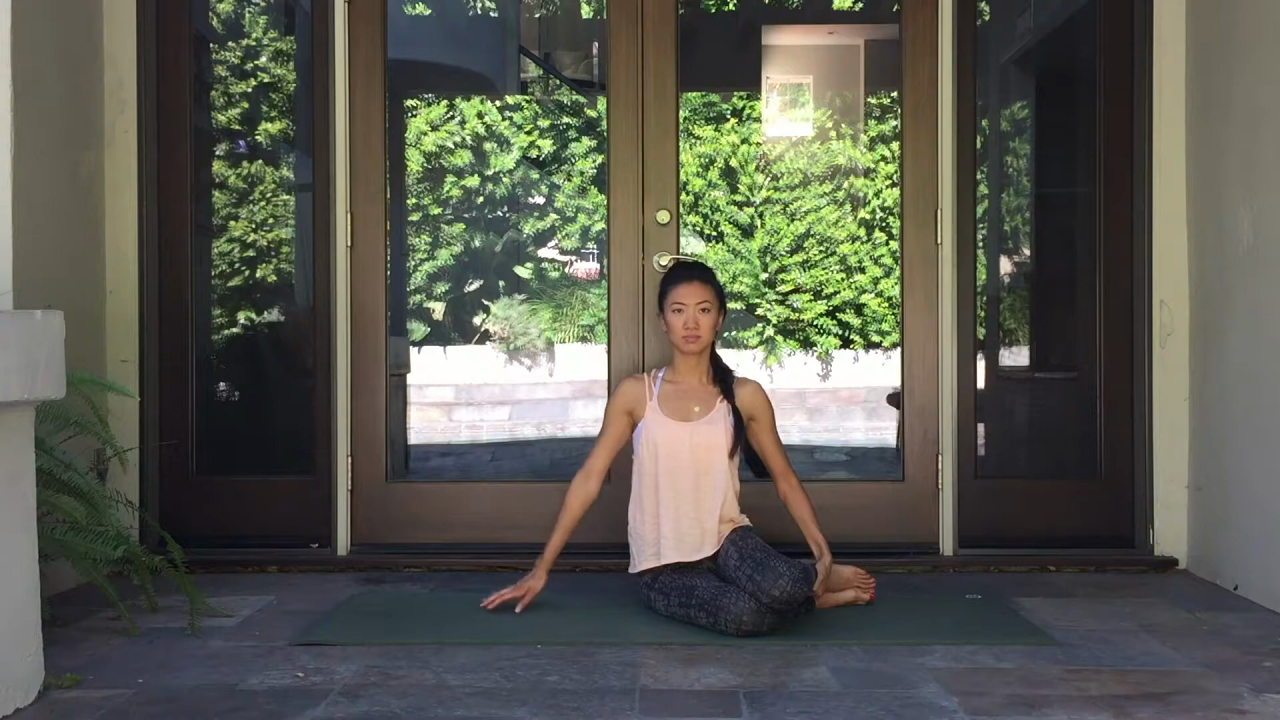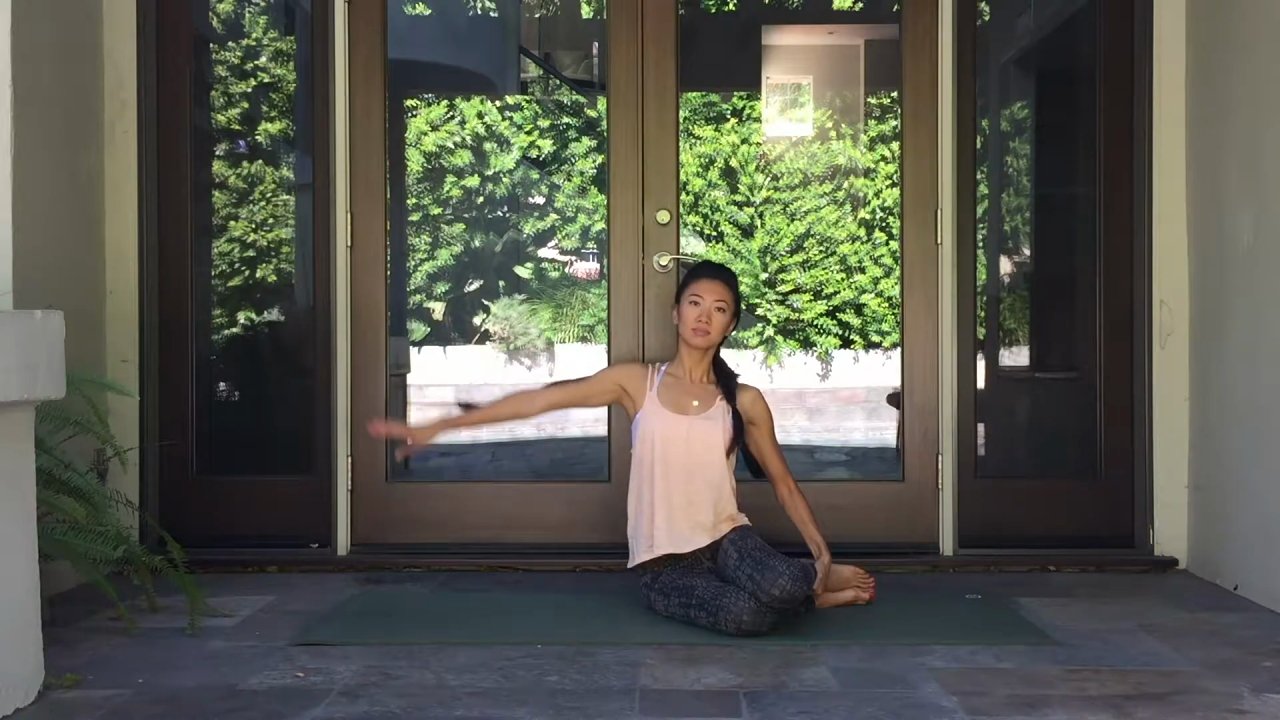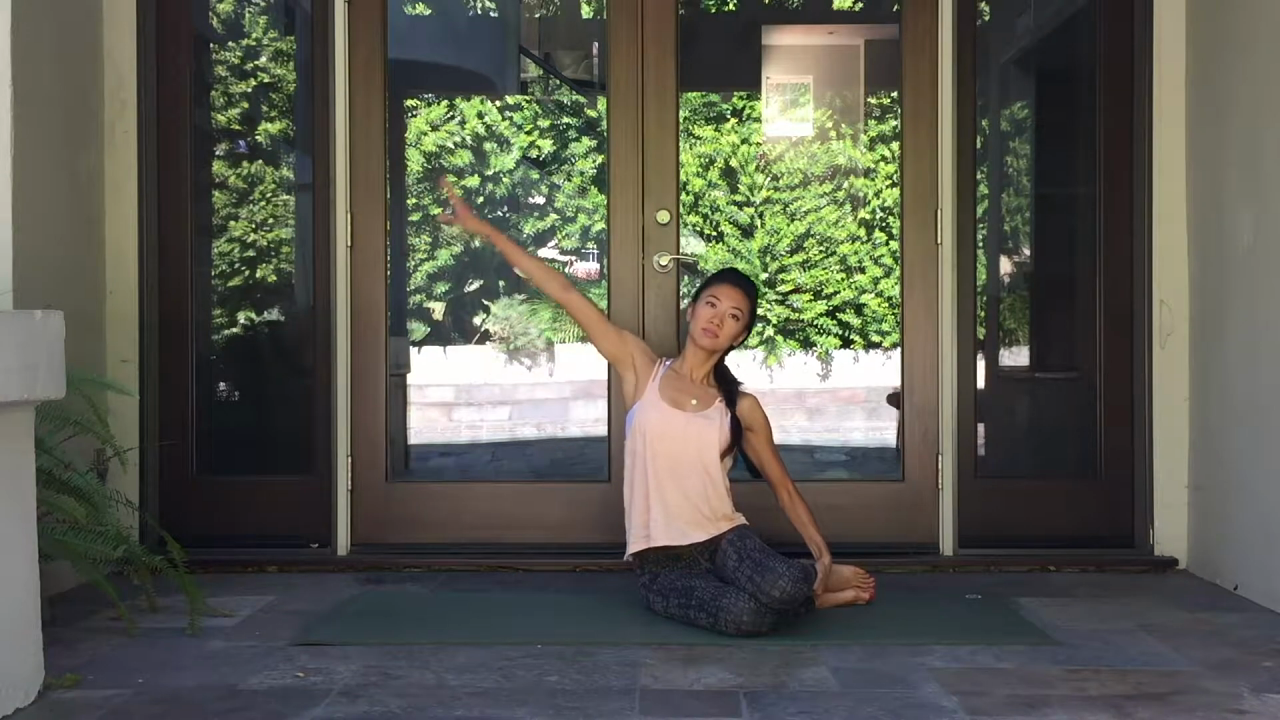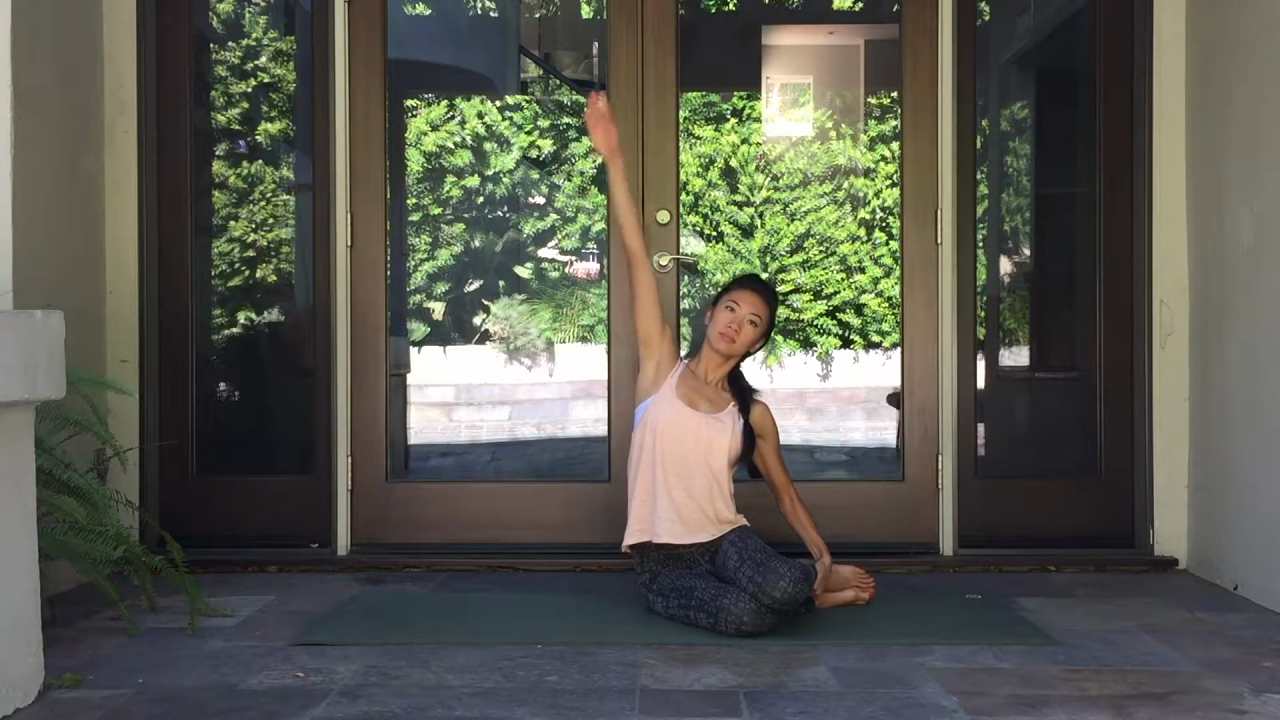
dt=0.4s
person 1, frame 1
left shoulder: (745, 395)
right shoulder: (635, 393)
left elbow: (785, 479)
right elbow: (589, 479)
left wrist: (823, 553)
right wrist: (541, 569)
left hip: (728, 541)
right hip: (662, 567)
left knee: (781, 587)
right knee: (745, 615)
left ankle: (816, 578)
right ankle: (816, 594)
person 1, frame 2
left shoulder: (744, 401)
right shoulder: (636, 381)
left elbow: (783, 482)
right elbow: (538, 400)
left wrist: (823, 553)
right wrist: (439, 426)
left hip: (727, 539)
right hip: (662, 564)
left knee: (783, 585)
right knee: (745, 614)
left ankle: (815, 578)
right ankle: (814, 592)
person 1, frame 3
left shoulder: (742, 408)
right shoulder: (640, 369)
left elbow: (782, 485)
right elbow: (570, 297)
left wrist: (823, 556)
right wrist: (485, 230)
left hip: (725, 540)
right hip: (662, 562)
left knee: (784, 588)
right knee: (744, 616)
left ankle: (817, 578)
right ankle: (810, 590)
person 1, frame 4
left shoulder: (753, 414)
right shoulder: (662, 366)
left elbow: (783, 490)
right elbow: (637, 256)
left wrist: (824, 559)
right wrist: (612, 158)
left hip: (725, 539)
right hip: (662, 559)
left knee: (782, 589)
right knee: (743, 617)
left ankle: (815, 581)
right ankle: (809, 590)
